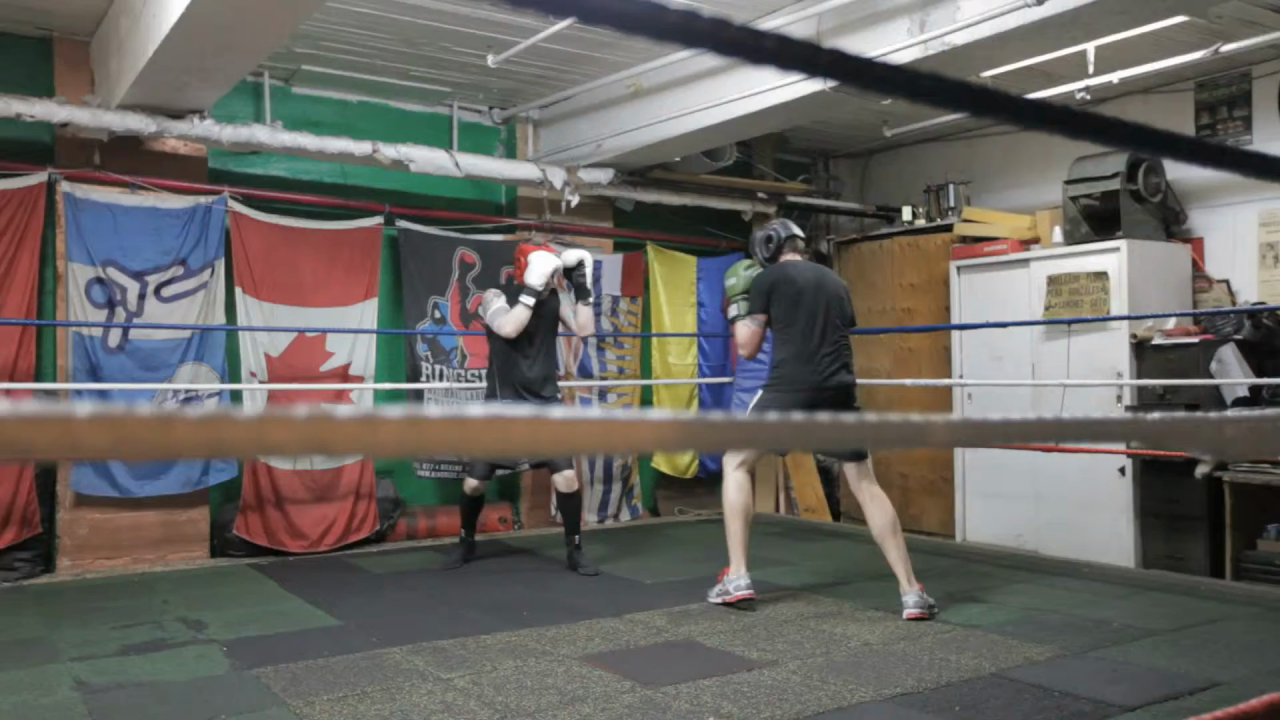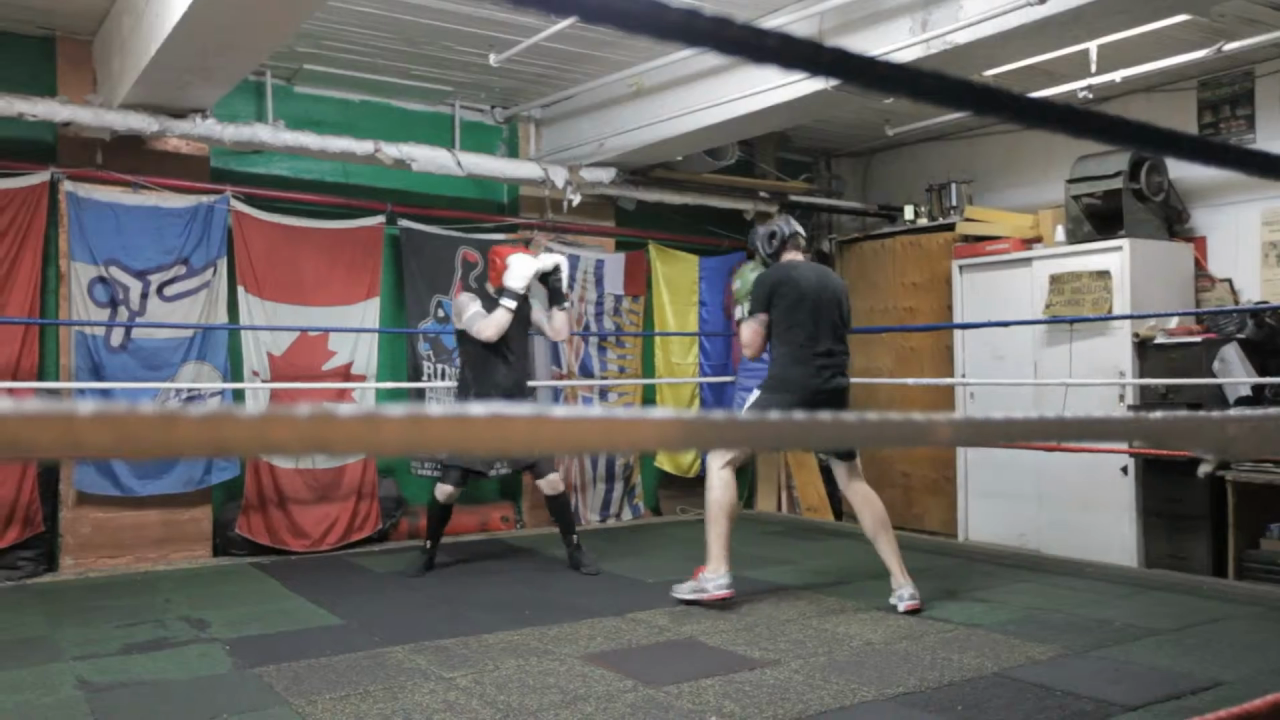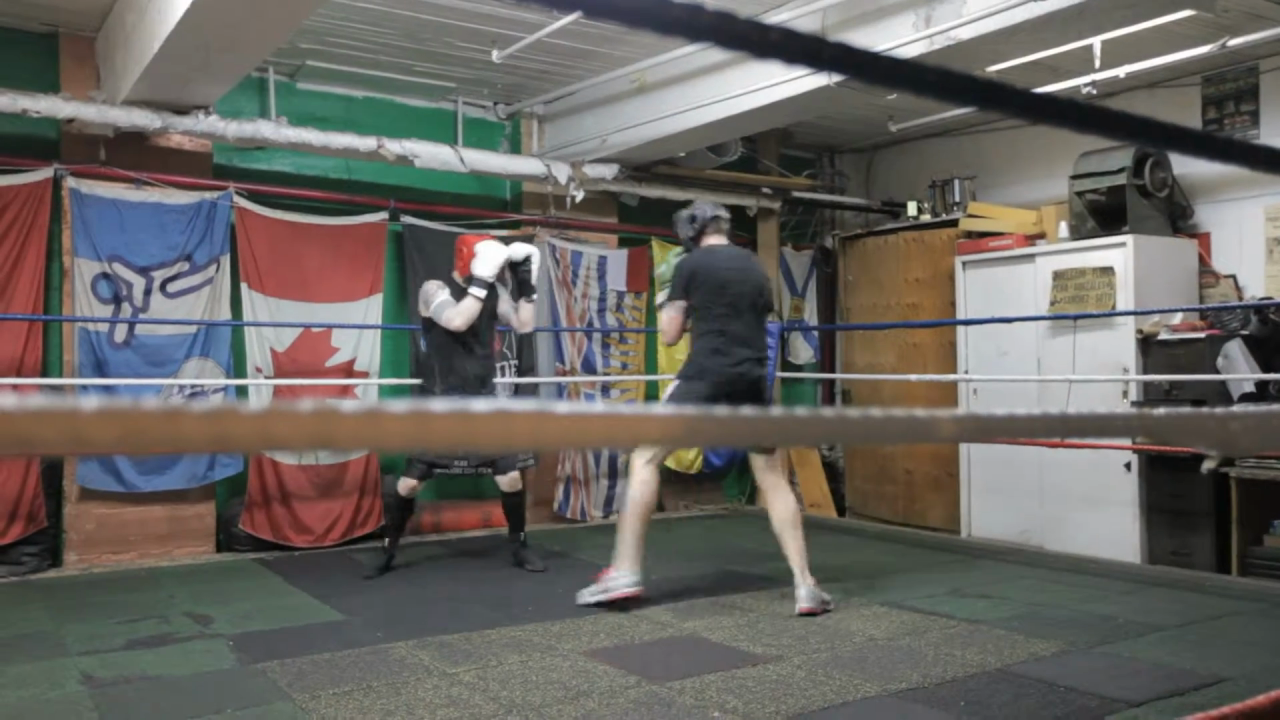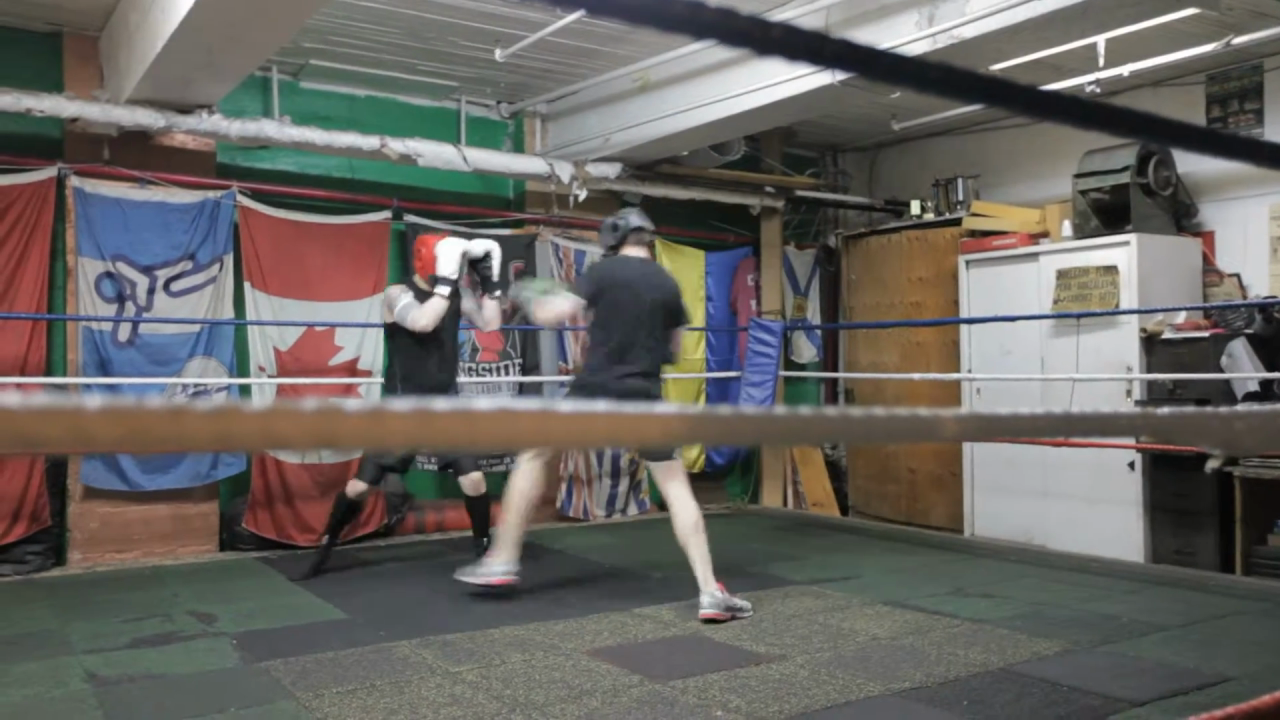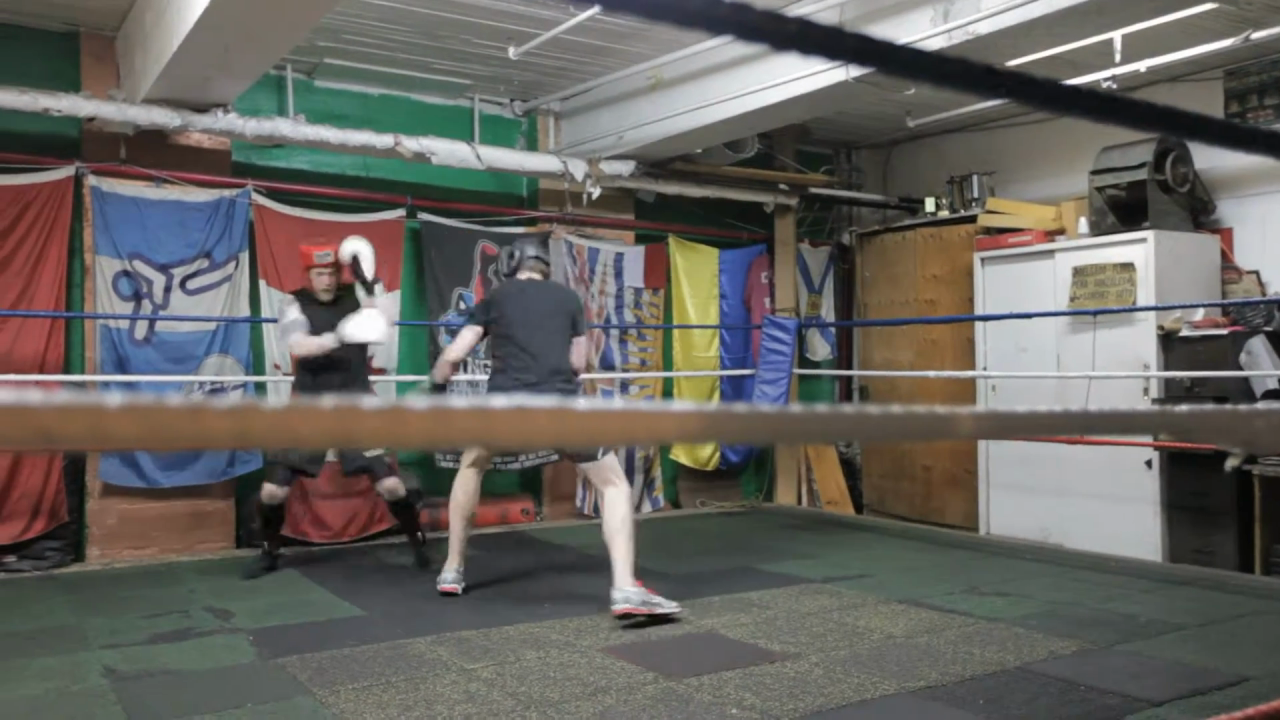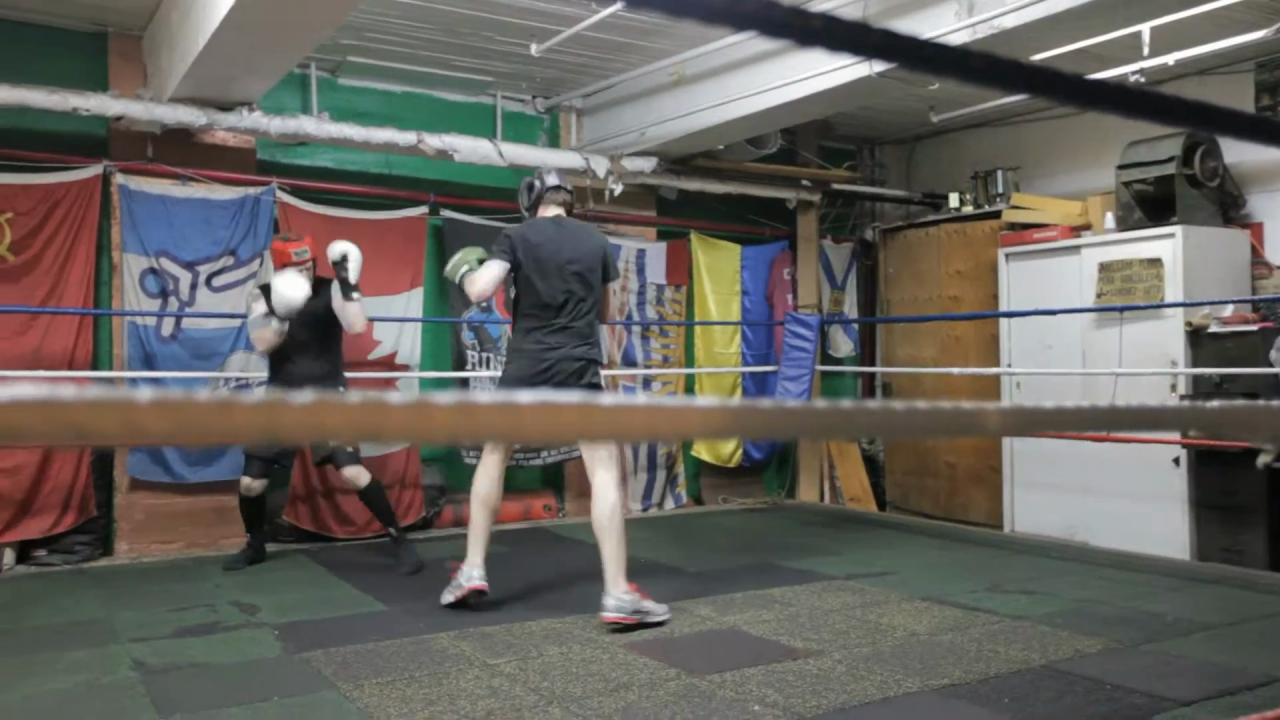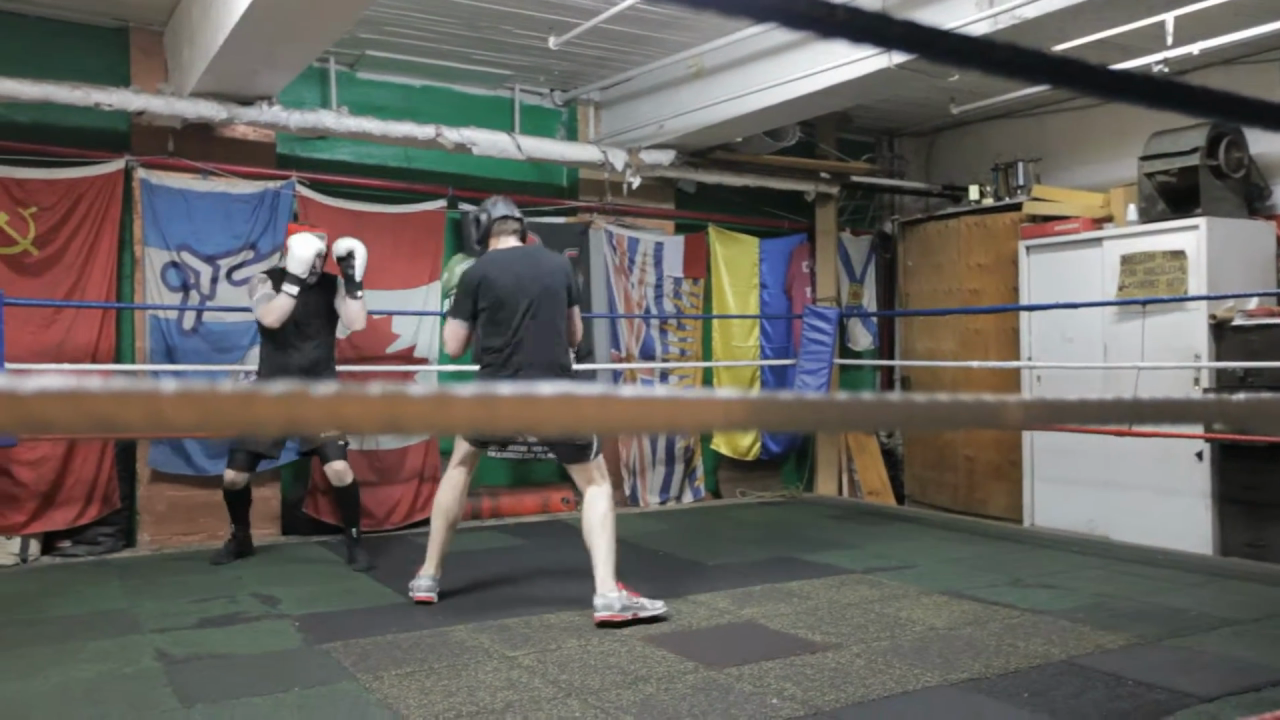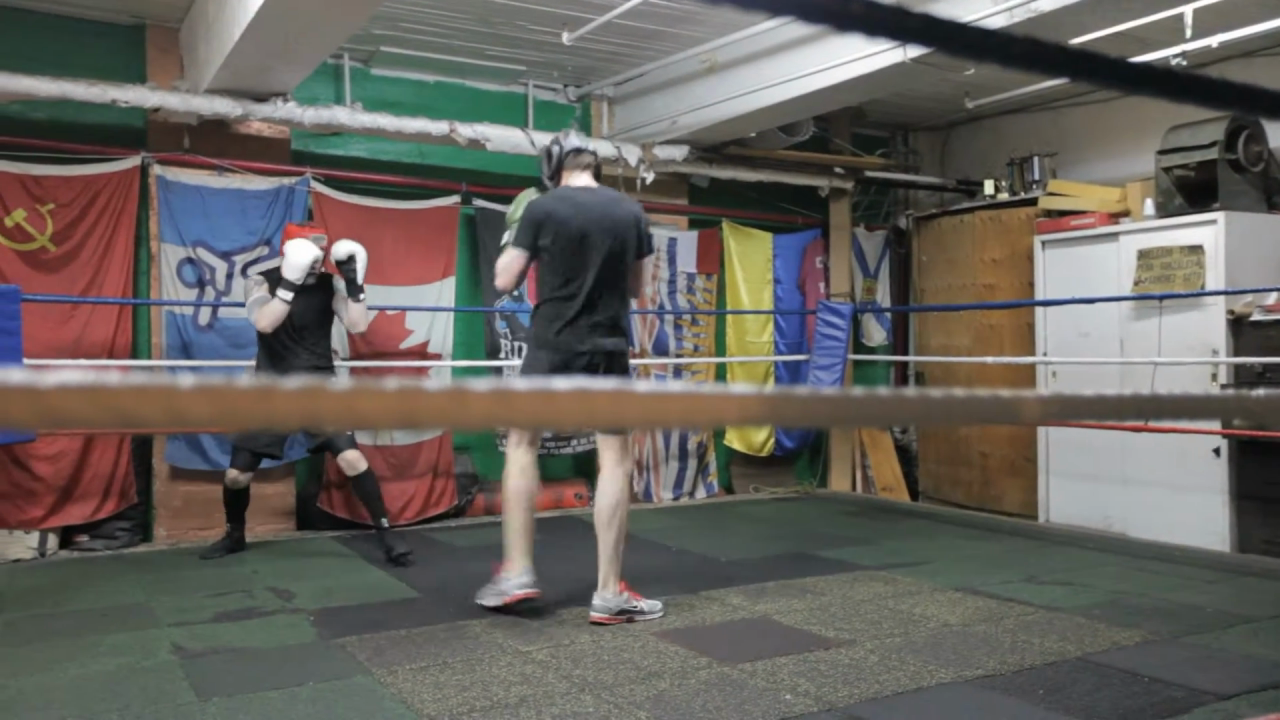
dt=0.4s
person 1, frame 1
left shoulder: (770, 278)
right shoulder: (834, 282)
left elbow: (746, 347)
left wrist: (737, 305)
left hip: (789, 388)
right hip: (838, 390)
left knee: (736, 464)
right knee: (865, 486)
left ankle: (737, 577)
right ankle: (912, 592)
person 1, frame 2
left shoulder: (771, 279)
right shoulder: (835, 282)
left elbow: (751, 349)
left wrist: (744, 307)
left hip: (785, 389)
right hip: (832, 393)
left knee: (720, 461)
right knee: (855, 485)
left ankle: (714, 575)
right ankle: (904, 586)
person 1, frame 3
left shoulder: (691, 265)
right shoulder: (757, 268)
left elbow: (669, 334)
left wrist: (669, 296)
left hip: (703, 378)
right hip: (751, 382)
left knee: (645, 459)
right knee: (773, 479)
left ankle: (622, 574)
right ankle: (805, 586)
person 1, frame 4
left shoulder: (603, 271)
right shoulder: (666, 286)
left elbow: (551, 315)
right elbow: (670, 352)
left wrist: (529, 296)
left hip: (592, 391)
right hip: (642, 396)
left knee: (534, 459)
right knee: (676, 486)
left ankle: (502, 560)
right ankle: (711, 593)
person 1, frame 5
left shoulder: (494, 298)
right shoulder: (568, 297)
left elbow: (455, 353)
left wrist: (434, 381)
right hip: (558, 400)
left knee: (471, 466)
right knee: (615, 486)
left ankle: (452, 571)
right ankle: (627, 589)
person 1, frame 6
left shoulder: (516, 236)
right shoulder: (596, 241)
left elbow: (481, 293)
right elbow: (604, 309)
left wrist: (466, 272)
left hip: (525, 366)
right hip: (579, 366)
left knee: (493, 459)
right knee: (604, 473)
left ankle: (472, 570)
right ankle: (618, 594)
person 1, frame 7
left shoulder: (476, 274)
right shoulder: (558, 265)
left elbow: (454, 346)
right elbow: (575, 335)
left wrist: (455, 302)
left knee: (460, 467)
right knee: (596, 484)
left ankle: (429, 576)
right ankle: (609, 594)
person 1, frame 8
left shoulder: (541, 209)
right shoulder: (630, 211)
left elbow: (504, 282)
left wrist: (514, 239)
left hip: (552, 348)
right hip: (609, 349)
left knee: (521, 448)
right knee: (616, 462)
left ankle: (516, 571)
right ankle: (609, 594)
person 2, frame 1
left shoulder: (553, 299)
right shoulder: (495, 297)
left elbow: (585, 329)
right elbow: (509, 328)
left wrist: (583, 288)
right wrist: (532, 290)
left hip: (545, 402)
right hip: (503, 403)
left knee: (566, 475)
right knee: (474, 481)
left ankle: (574, 550)
right ankle: (467, 541)
person 2, frame 2
left shoulder: (526, 303)
right shoulder: (466, 301)
left elbow: (559, 334)
right elbow: (487, 332)
left wrist: (557, 293)
right wrist: (511, 293)
left hip: (518, 405)
left knee: (550, 478)
right knee: (447, 487)
left ankle: (575, 550)
right ankle: (429, 552)
person 2, frame 3
left shoulder: (494, 293)
right shoulder: (435, 289)
left elbow: (524, 325)
right elbow: (456, 322)
left wrist: (526, 283)
right wrist: (480, 282)
left hip: (482, 398)
right hip: (440, 400)
left knee: (511, 475)
right knee: (409, 481)
left ankle: (519, 546)
right ankle: (388, 551)
person 2, frame 4
left shoulder: (455, 293)
right shoulder: (397, 295)
left elbow: (491, 323)
right elbow: (423, 323)
left wrist: (490, 280)
right wrist: (446, 281)
left knee: (473, 478)
right knee: (359, 485)
left ankle: (484, 549)
right ankle: (324, 549)
person 2, frame 5
left shoulder: (354, 294)
right shoulder: (293, 303)
left elbow: (381, 325)
right elbow: (297, 347)
left wrist: (368, 279)
right wrist: (339, 337)
left knee: (388, 483)
right knee: (273, 488)
left ankle: (419, 543)
right ankle: (269, 552)
person 2, frame 6
left shoulder: (329, 289)
right shoulder: (263, 296)
left elbow: (357, 327)
right elbow: (261, 344)
left wrist: (348, 284)
right wrist: (282, 316)
left knee: (351, 471)
right knee: (250, 483)
left ankle: (399, 541)
right ankle: (255, 544)
person 2, frame 7
left shoulder: (333, 285)
right shoulder: (264, 282)
left elbow: (357, 324)
right elbow: (270, 318)
left wrist: (353, 281)
right wrist: (295, 277)
left knee: (338, 468)
right knee: (233, 475)
left ankle: (354, 543)
right ankle: (241, 539)
person 2, frame 8
left shoulder: (332, 285)
right shoulder: (261, 282)
left elbow: (358, 326)
right elbow: (264, 323)
left wrist: (355, 283)
right wrist: (291, 282)
left knee: (351, 457)
right knee: (237, 473)
left ankle: (387, 535)
right ankle: (235, 535)
